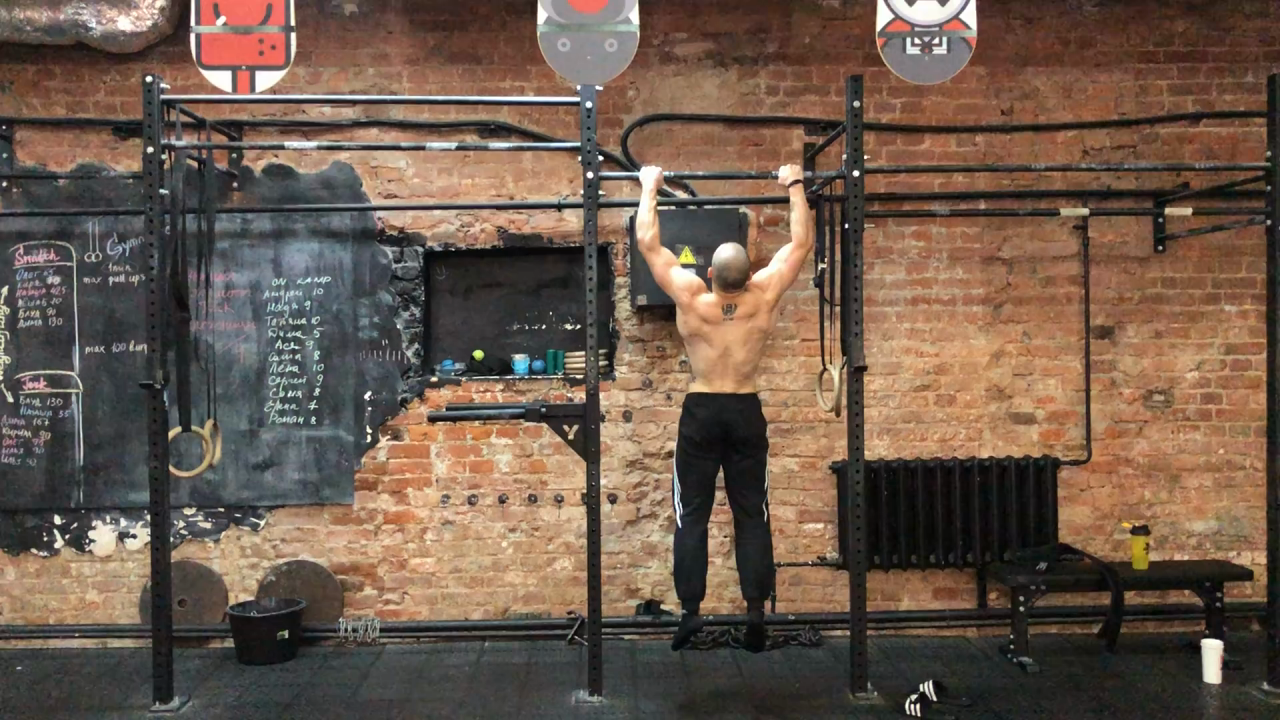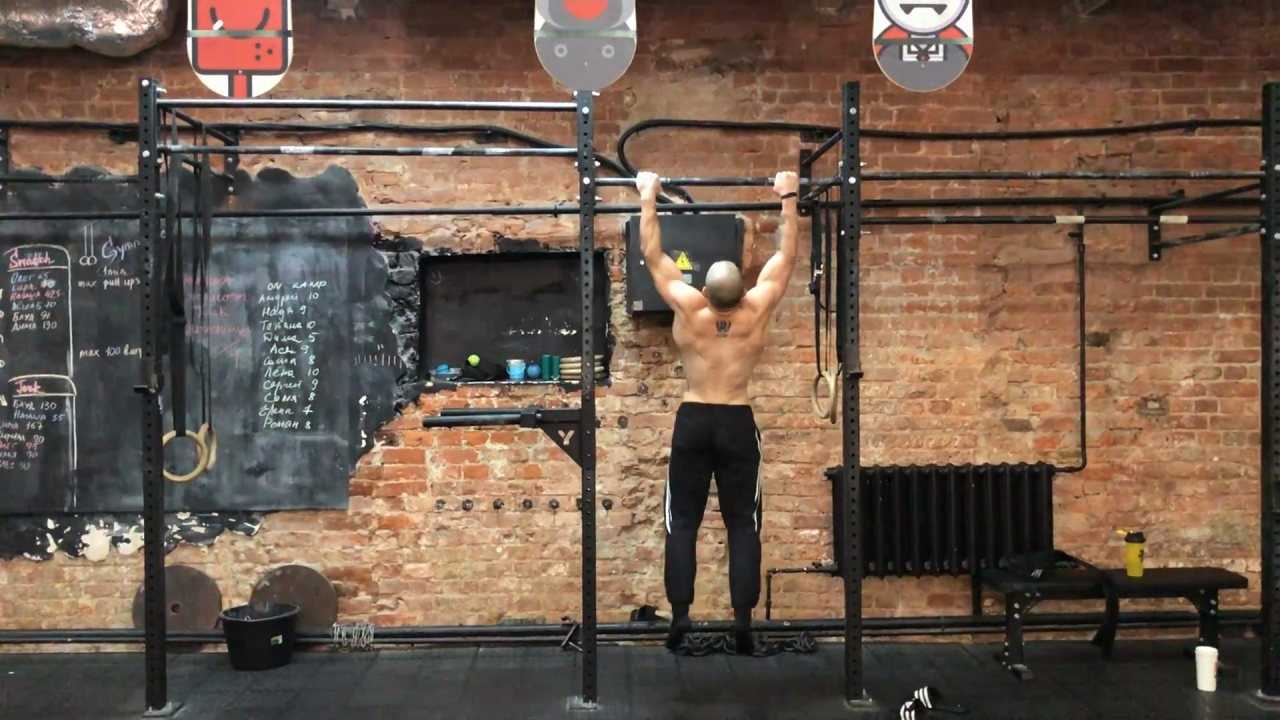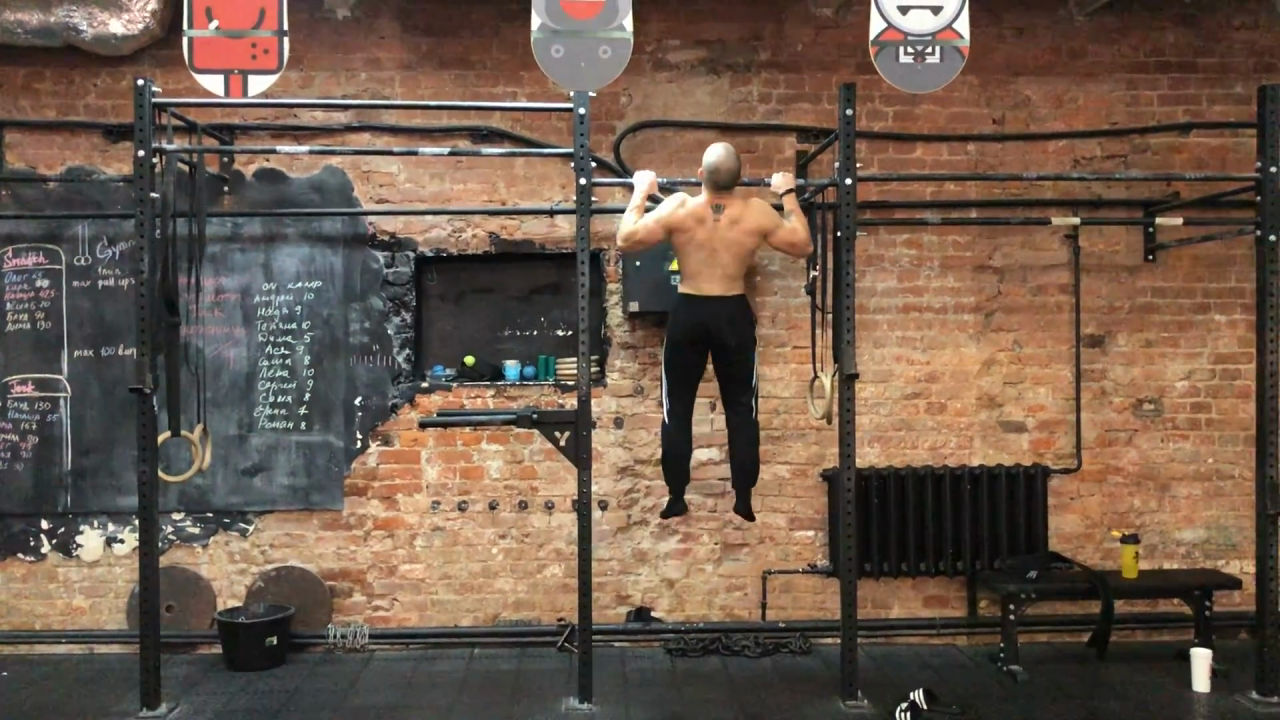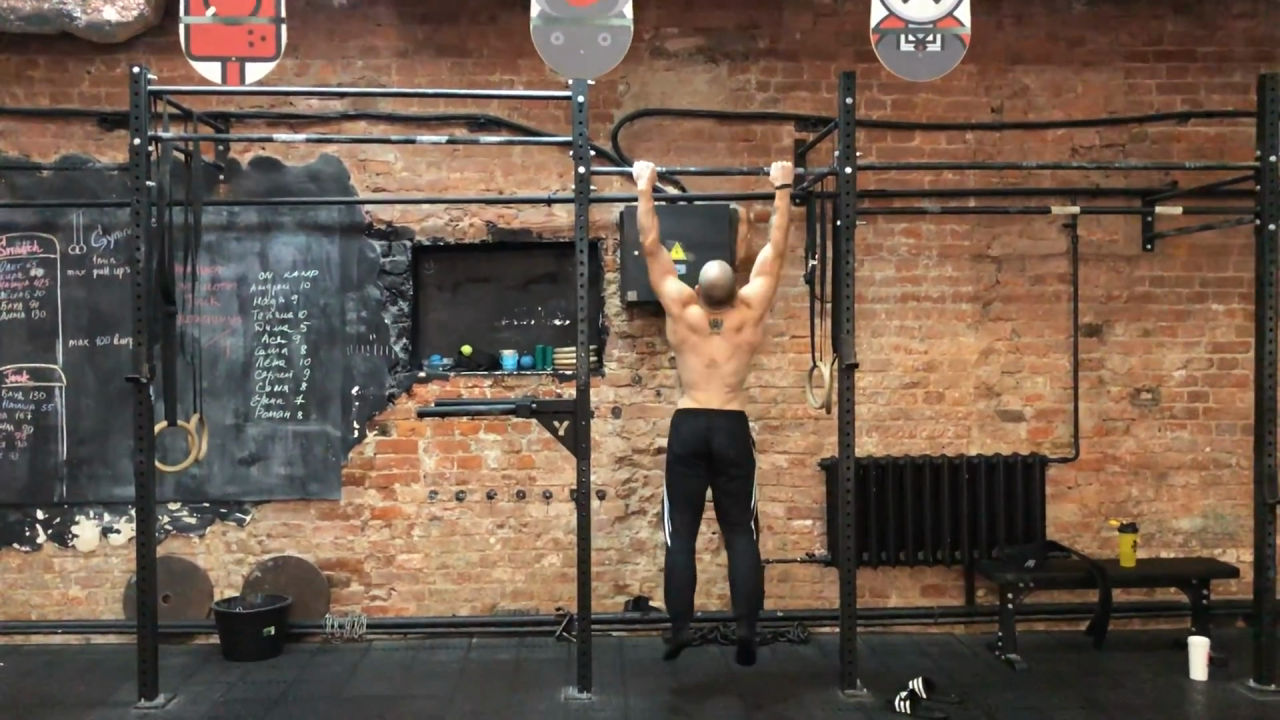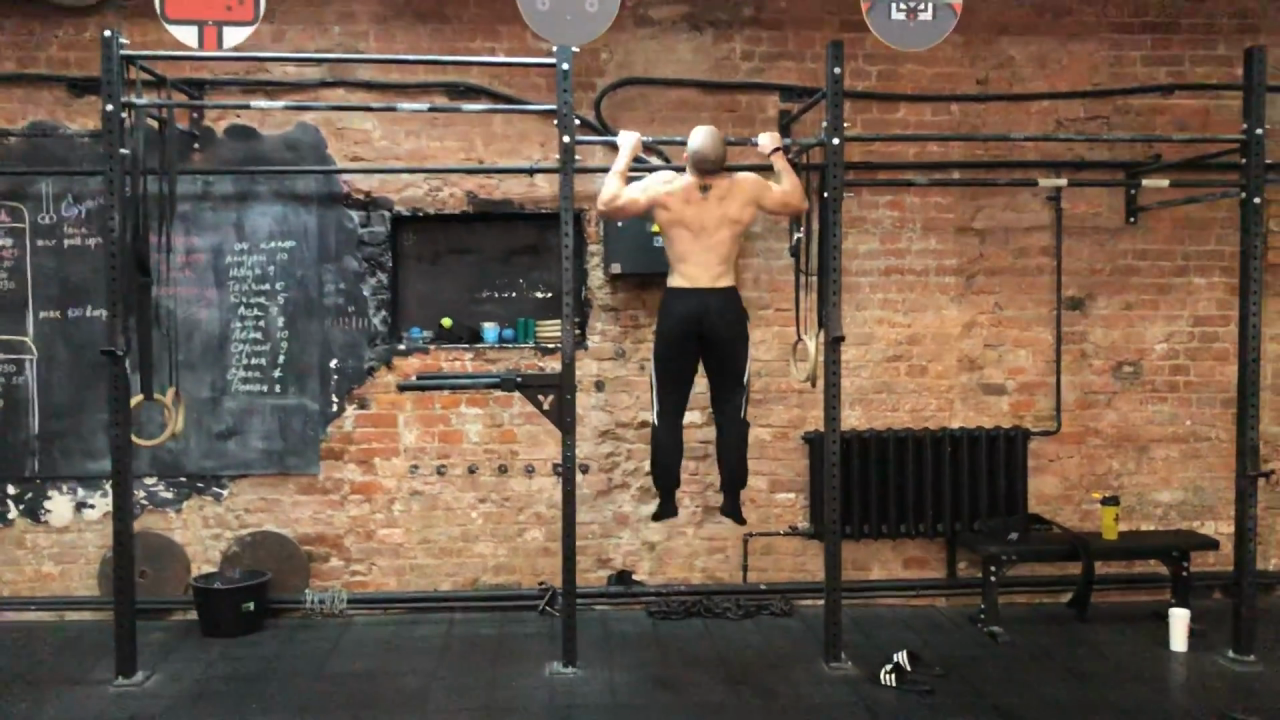
dt=0.5s
person 1, frame 1
left shoulder: (689, 298)
right shoulder: (764, 298)
left elbow: (647, 243)
right elbow: (801, 243)
left wrist: (650, 188)
right wrist: (794, 186)
left hip: (700, 411)
right hip: (745, 412)
left knee: (691, 514)
right knee: (751, 514)
left ankle: (691, 611)
right ankle: (755, 611)
person 1, frame 2
left shoulder: (687, 312)
right shoulder: (756, 314)
left elbow: (653, 256)
right elbow: (785, 255)
left wrist: (648, 198)
right wrist: (788, 197)
left hip: (693, 422)
right hip: (738, 425)
left knee: (682, 523)
right knee: (743, 525)
left ankle: (680, 613)
right ankle: (743, 618)
person 1, frame 3
left shoulder: (678, 208)
right shoulder: (757, 213)
left elbow: (627, 241)
right elbow: (802, 246)
left wrist: (641, 192)
right wrist: (788, 194)
left hip: (688, 313)
right hip: (734, 314)
left knee: (677, 410)
right knee: (741, 409)
person 1, frame 4
left shoulder: (680, 311)
right shoulder: (751, 313)
left elbow: (651, 246)
right elbow: (775, 246)
left wrist: (645, 185)
right wrist: (782, 187)
left hip: (687, 429)
right hip: (733, 431)
left knee: (680, 536)
right knee: (741, 535)
left ankle: (681, 627)
right ankle: (746, 630)
person 1, frame 5
left shoulder: (662, 186)
right shoulder: (749, 187)
left elbow: (605, 206)
right elbow: (799, 204)
left wrist: (625, 154)
right wrist: (778, 155)
left hip: (679, 305)
right hip: (725, 305)
left knee: (668, 409)
right knee: (731, 405)
left ankle: (667, 500)
right ankle: (732, 499)
